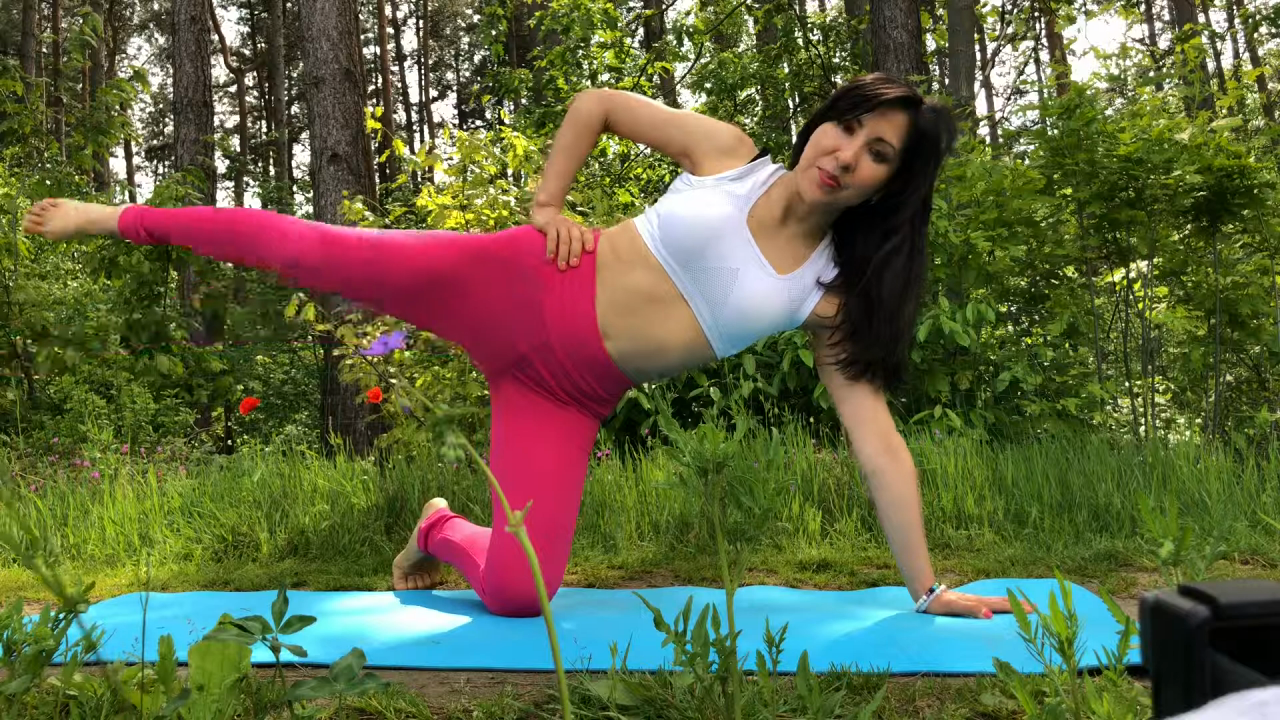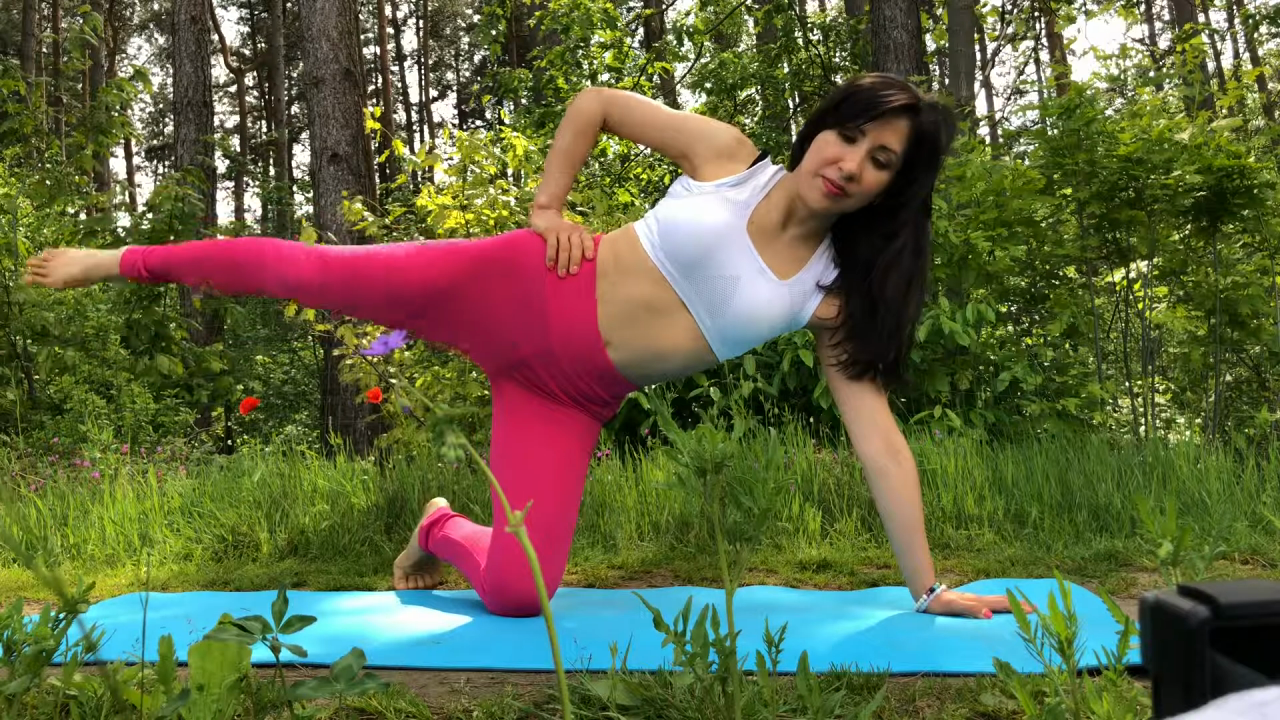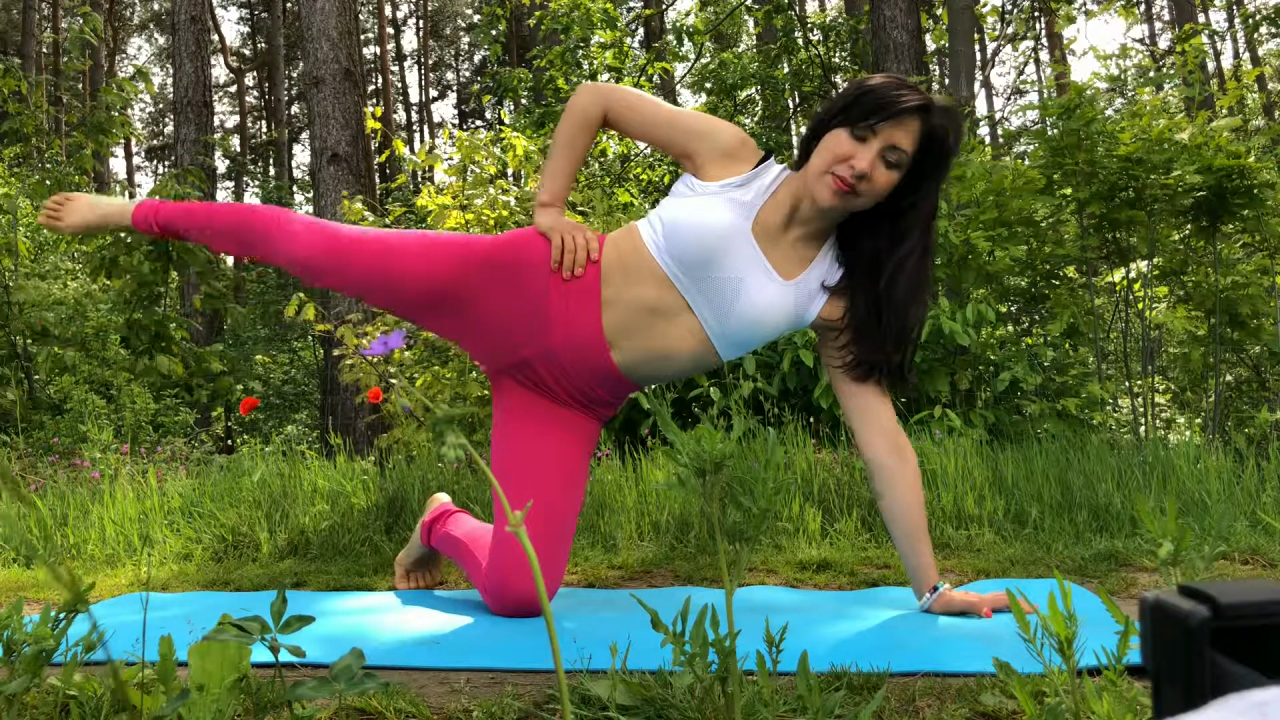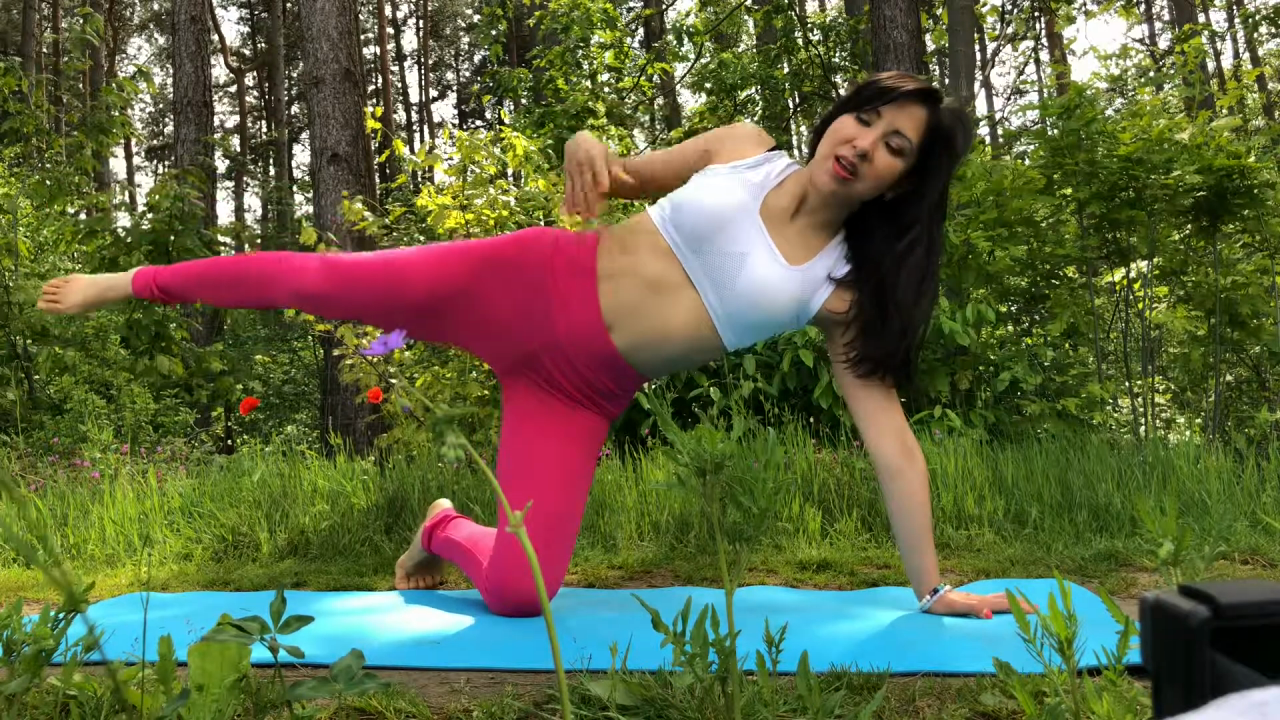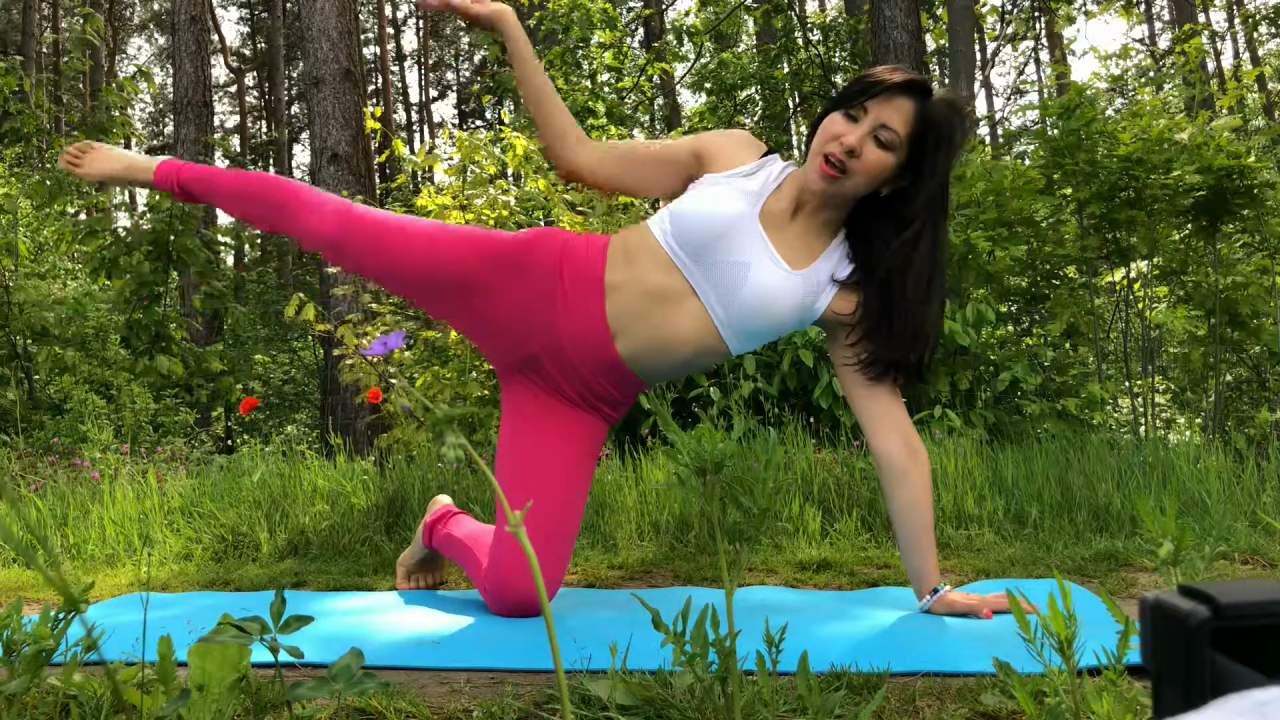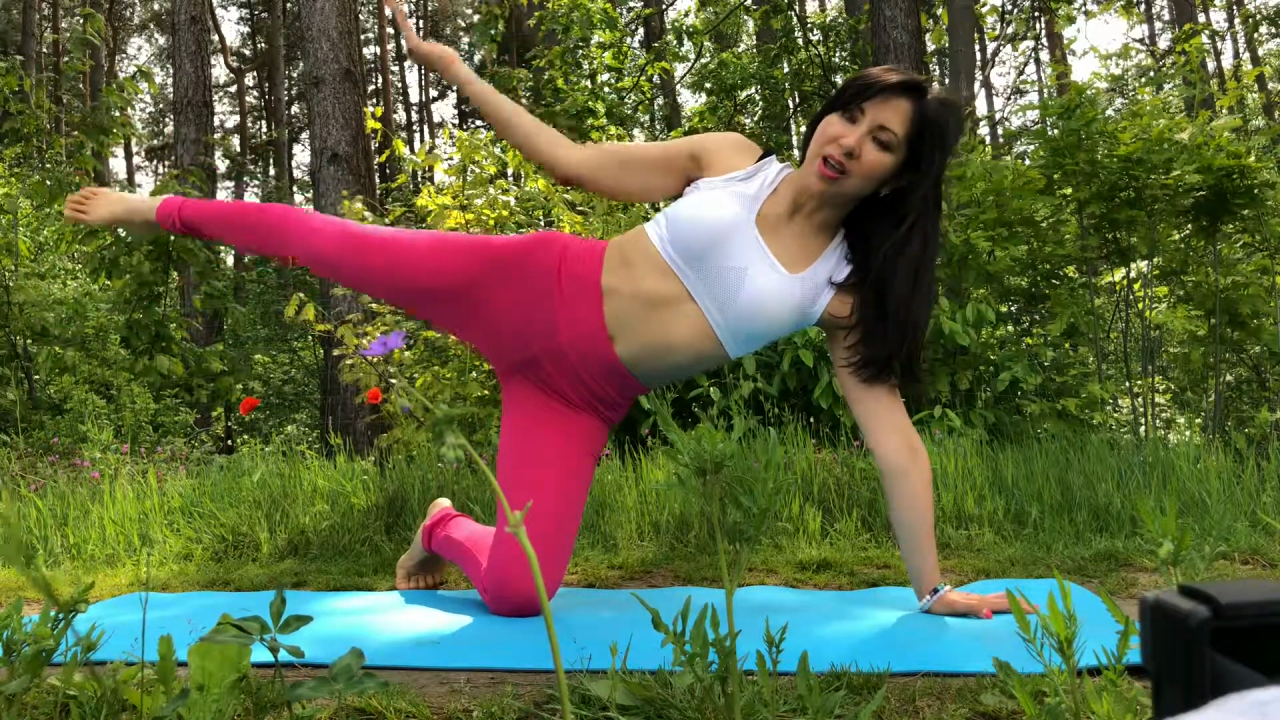
dt=0.5s
person 1, frame 1
left shoulder: (834, 297)
right shoulder: (725, 150)
left elbow: (877, 437)
right elbow: (595, 102)
left wrist: (926, 585)
right wrist: (546, 202)
left hip: (566, 395)
right hip: (519, 286)
left knee: (517, 594)
right knee: (304, 248)
left ankle: (444, 531)
right ankle: (119, 220)
person 1, frame 2
left shoulder: (836, 298)
right shoulder: (724, 152)
left elbow: (879, 438)
right elbow: (595, 103)
left wrist: (927, 585)
right wrist: (547, 207)
left hip: (570, 398)
right hip: (521, 292)
left knee: (519, 592)
right knee: (310, 272)
left ankle: (444, 531)
right ankle: (118, 264)
person 1, frame 3
left shoulder: (838, 297)
right shoulder: (729, 153)
left elbow: (883, 437)
right elbow: (594, 96)
left wrist: (930, 585)
right wrist: (548, 205)
left hip: (568, 399)
right hip: (520, 292)
left knee: (517, 594)
right knee: (314, 247)
left ankle: (446, 528)
right ankle: (134, 213)
person 1, frame 4
left shoulder: (846, 292)
right shoulder: (745, 147)
left elbow: (891, 437)
right elbow: (621, 183)
left wrist: (932, 584)
right wrist: (587, 153)
left hip: (580, 393)
right hip: (533, 285)
left knee: (522, 592)
right knee: (320, 276)
left ankle: (447, 532)
right ankle: (135, 284)
person 1, frame 5
left shoulder: (848, 292)
right shoulder: (734, 156)
left elbow: (893, 434)
right elbow: (582, 161)
left wrist: (932, 585)
left hip: (578, 395)
right hip: (534, 285)
left knee: (518, 592)
right knee: (332, 223)
left ankle: (448, 529)
right ankle: (160, 171)
person 1, frame 6
left shoulder: (846, 297)
right shoulder: (727, 158)
left elbow: (891, 434)
right elbow: (573, 164)
left wrist: (930, 580)
left hip: (579, 392)
right hip: (531, 286)
left knee: (517, 591)
right knee: (335, 245)
left ankle: (445, 531)
right ankle: (157, 213)
